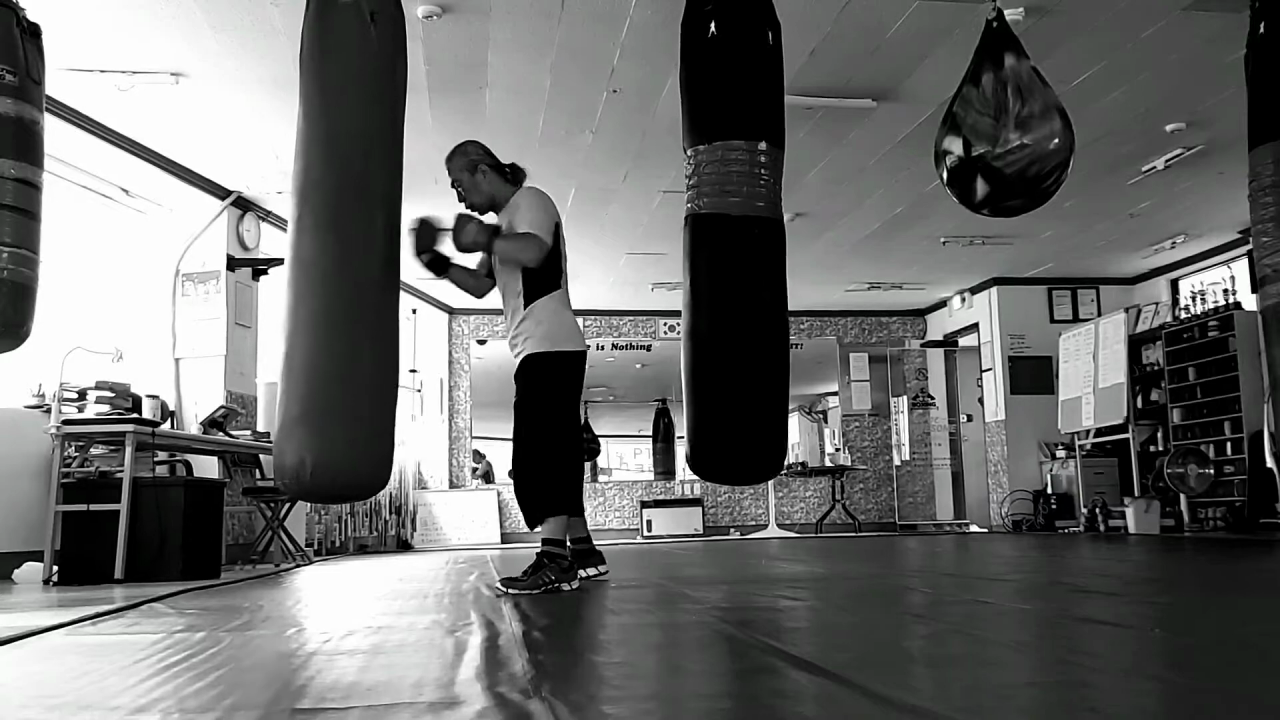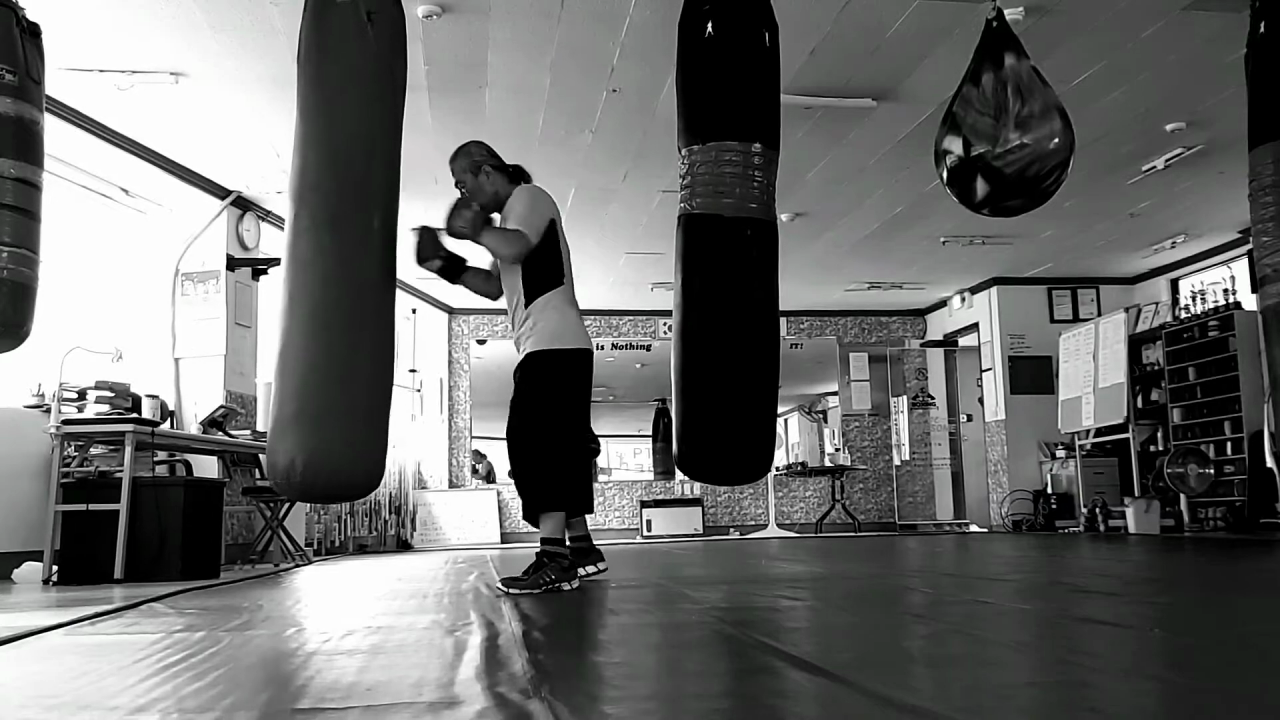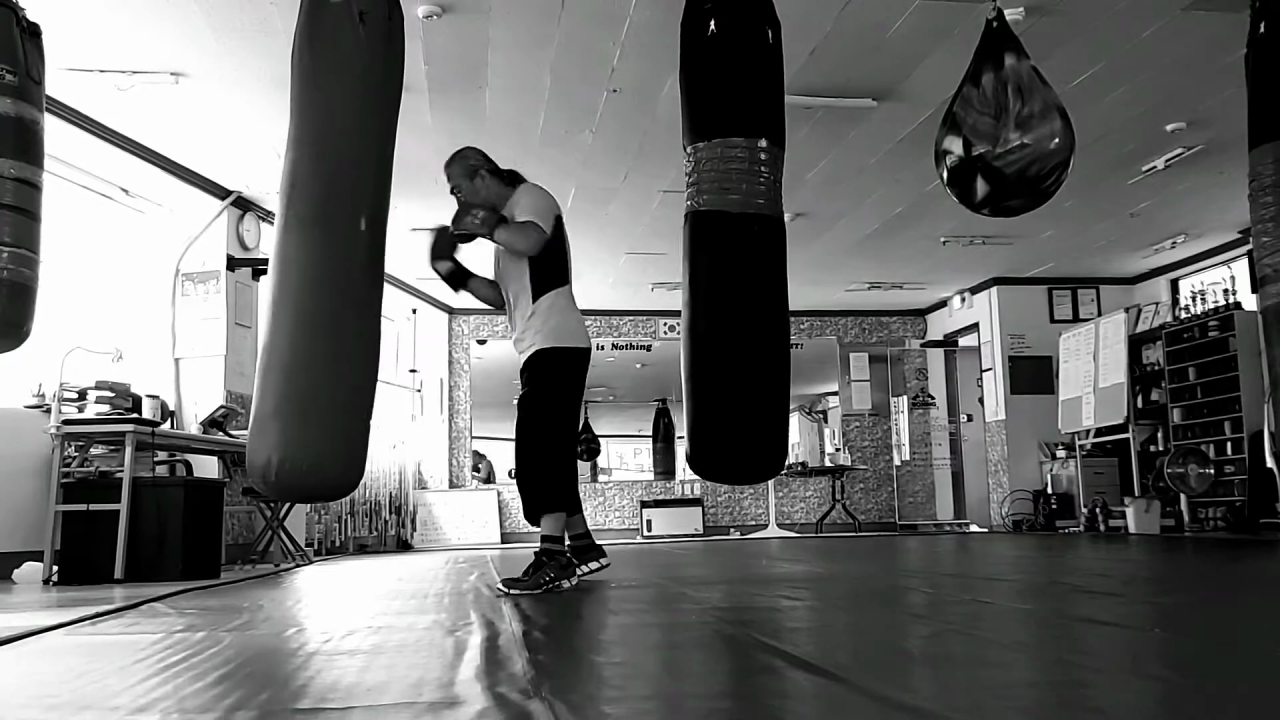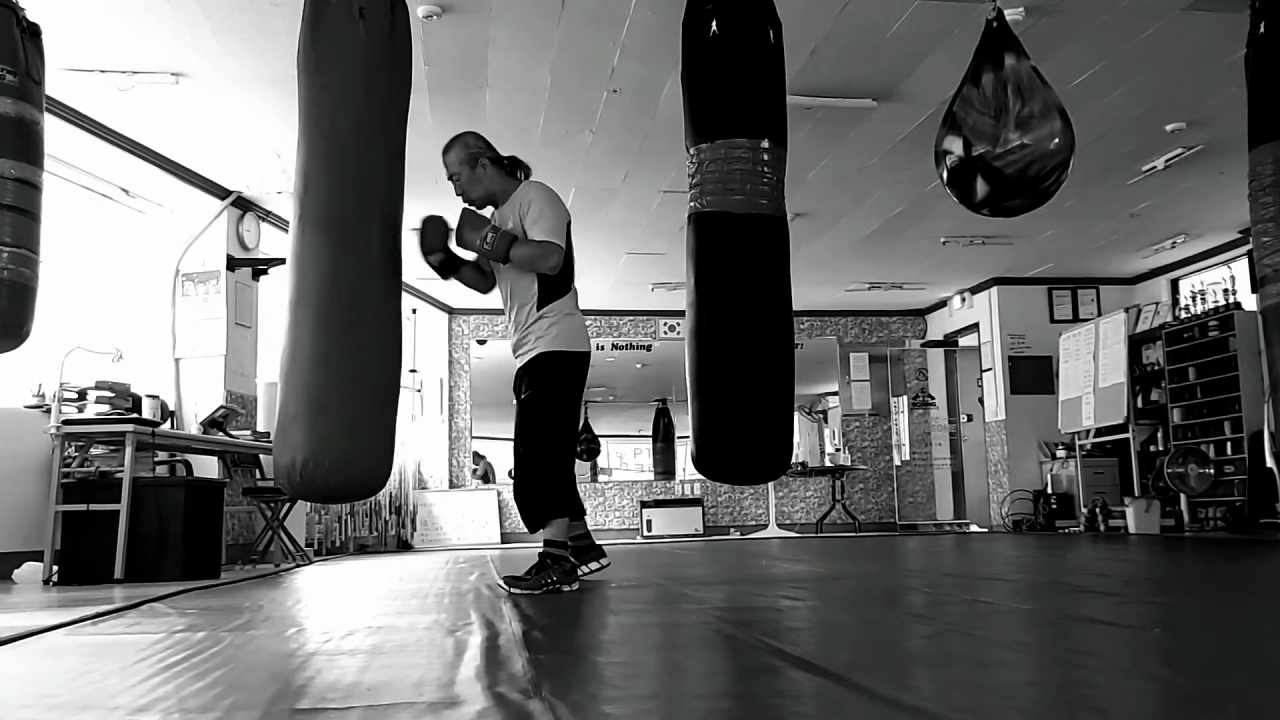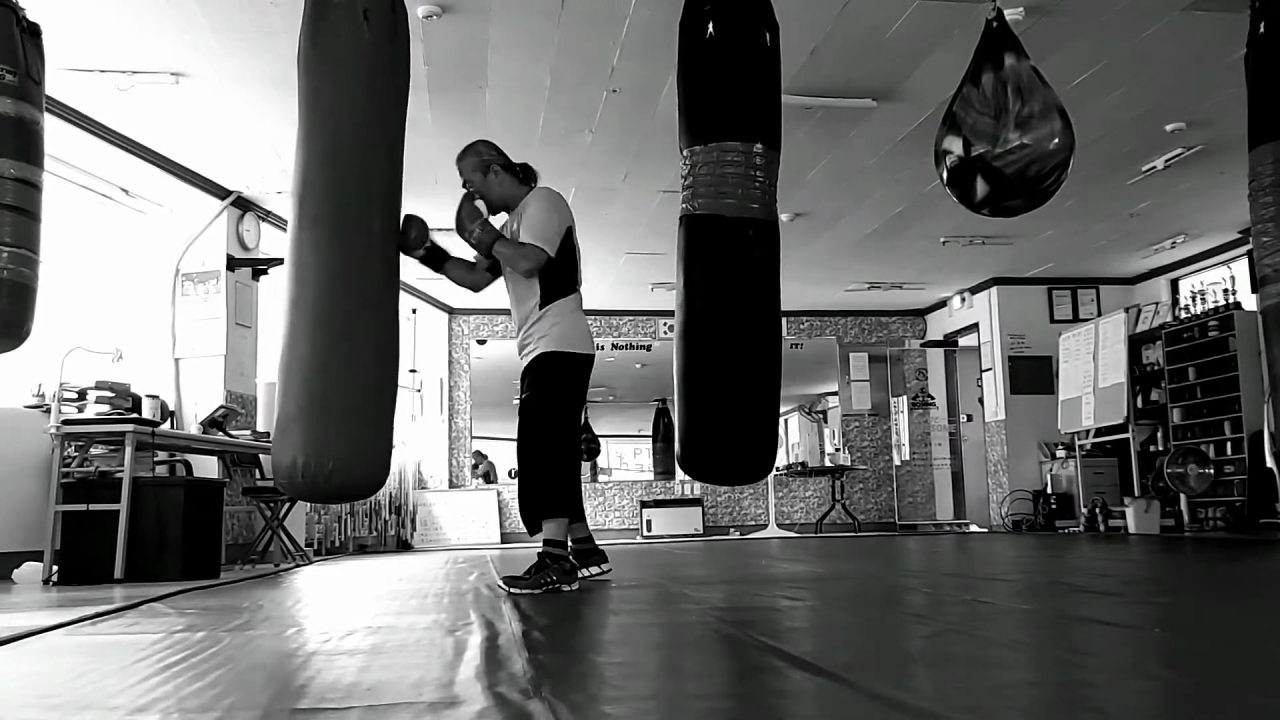
dt=0.7s
person 1, frame 1
left shoulder: (528, 200)
right shoulder: (504, 218)
left elbow: (533, 254)
right elbow: (480, 285)
left wrist: (484, 237)
right wrist: (436, 260)
left hip: (550, 348)
right hip: (539, 351)
left knee: (540, 451)
right knee: (551, 452)
left ankle: (555, 560)
right ankle: (580, 551)
person 1, frame 2
left shoulder: (527, 197)
right shoulder: (515, 210)
left elbow: (512, 250)
right elbow: (499, 285)
left wrist: (476, 228)
right wrist: (447, 264)
left hip: (554, 345)
right hip: (549, 349)
left knee: (539, 446)
right knee: (555, 448)
left ankle: (554, 558)
right ankle: (581, 548)
person 1, frame 3
left shoulder: (529, 197)
right shoulder: (512, 211)
left elbow: (529, 244)
right elbow: (502, 298)
left wrist: (484, 224)
right wrist: (455, 276)
left hip: (553, 345)
right hip: (556, 348)
left knee: (539, 447)
right knee: (551, 450)
left ankle: (553, 557)
right ankle: (582, 547)
person 1, frame 4
left shoulder: (536, 196)
right shoulder: (501, 213)
left elbow: (550, 259)
right elbow: (485, 279)
left wrist: (490, 241)
right wrist: (445, 260)
left hip: (556, 347)
right hip: (533, 353)
left knee: (542, 450)
right knee: (538, 453)
left ankle: (557, 561)
right ankle: (581, 547)
person 1, frame 5
left shoulder: (543, 200)
right shoulder: (517, 220)
left elbow: (529, 261)
right elbow: (476, 280)
left wrist: (481, 235)
right wrist: (425, 250)
left hip: (558, 348)
right hip: (543, 352)
left knee: (542, 450)
right knee: (549, 452)
left ankle: (556, 560)
right ankle: (581, 551)
